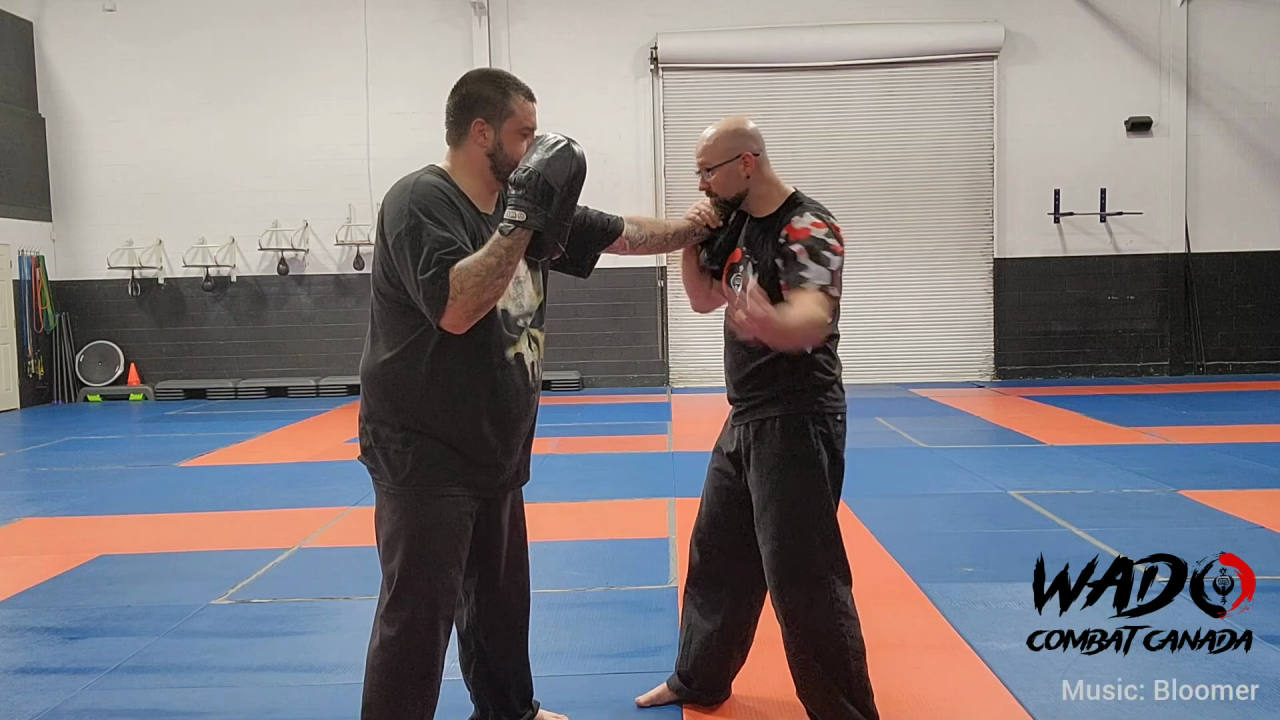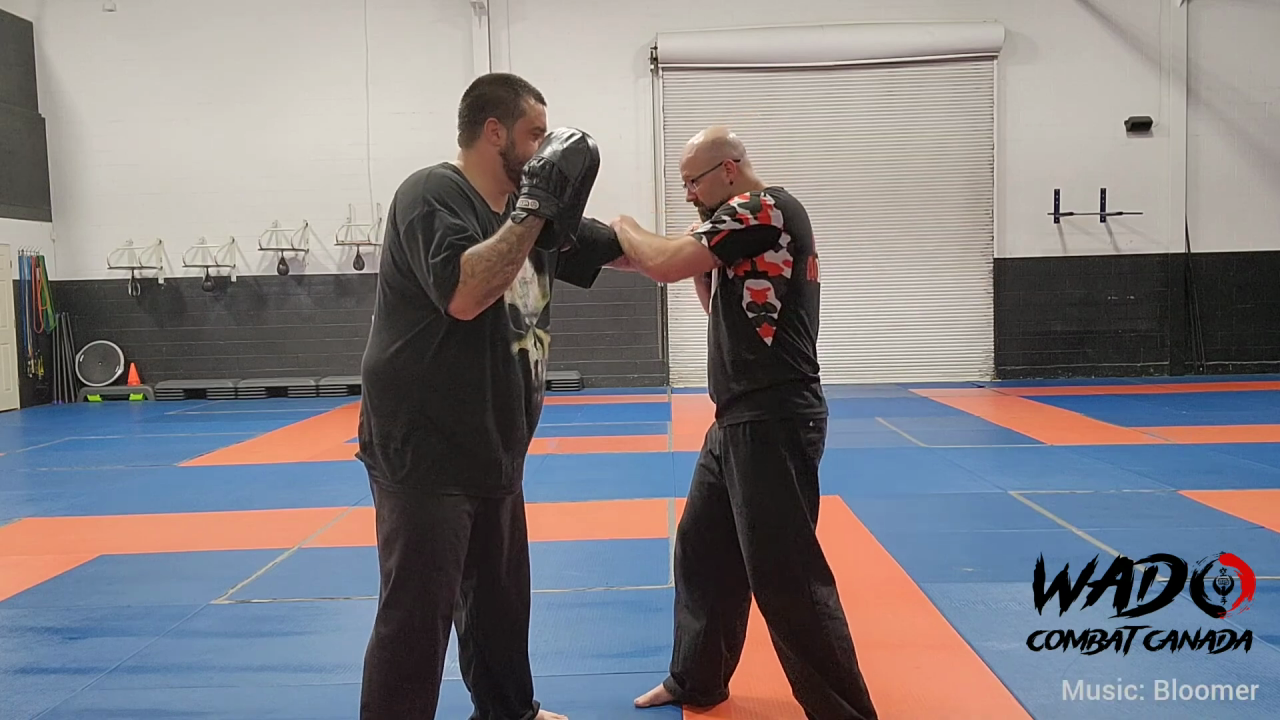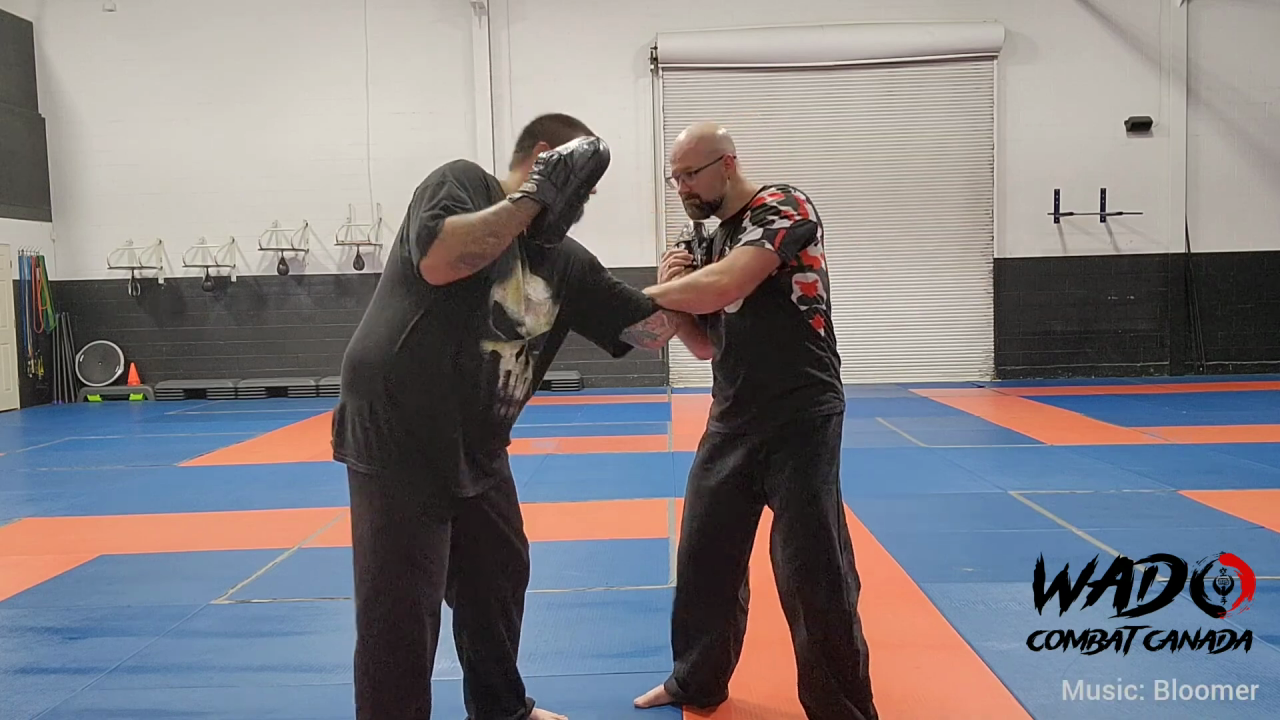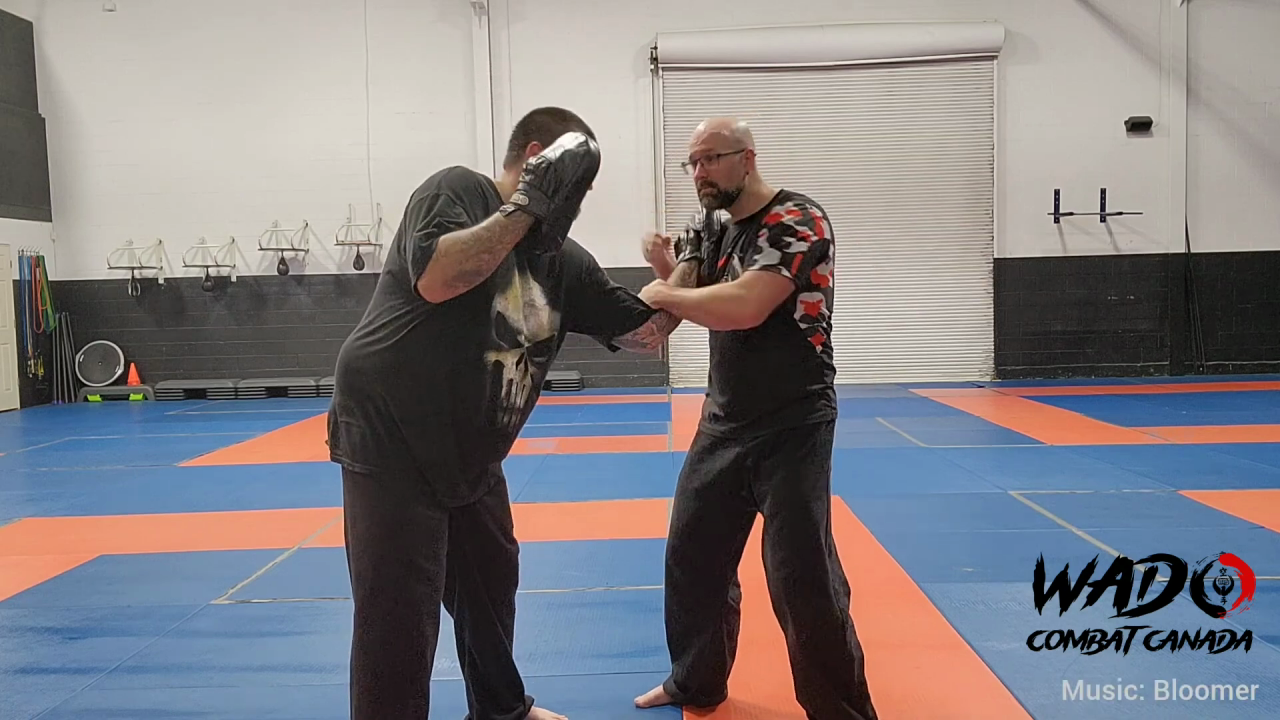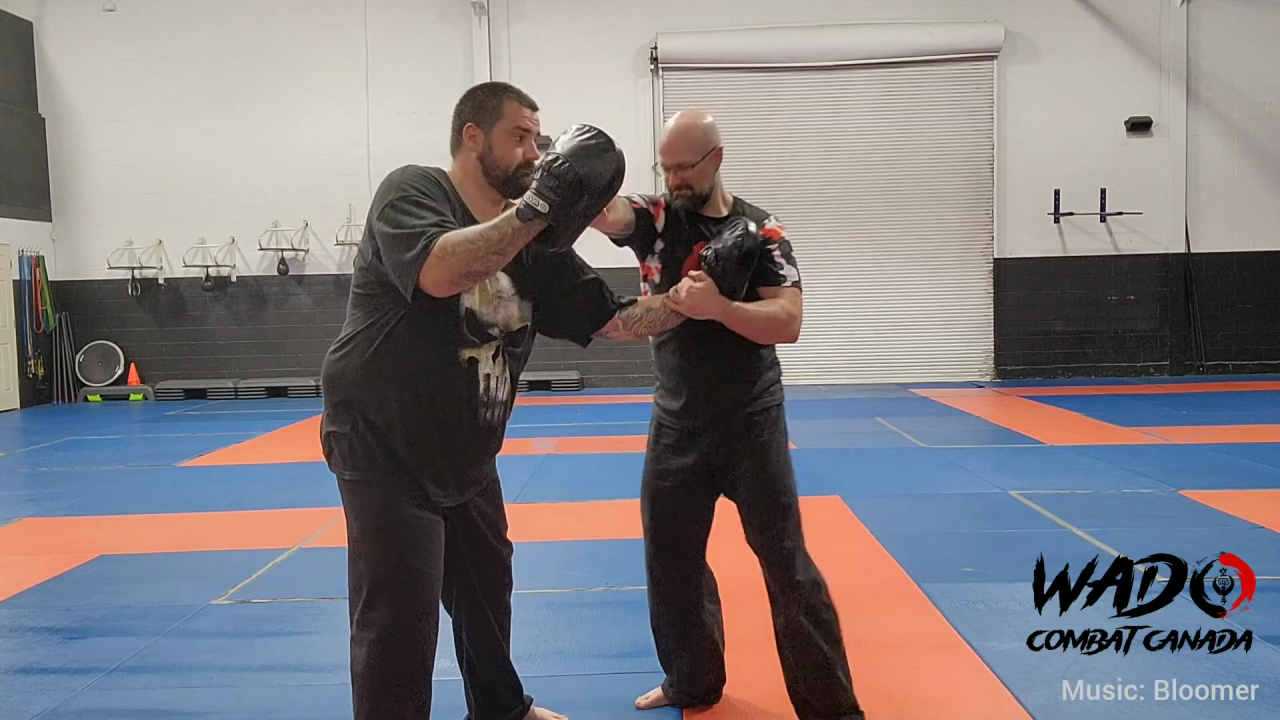
dt=0.7s
person 1, frame 1
left shoulder: (517, 200)
right shoulder: (420, 201)
left elbow: (619, 232)
right elbow: (456, 309)
left wrist: (698, 227)
right wrist: (520, 220)
left hip: (492, 449)
right hip: (425, 454)
left knee: (501, 598)
right knee: (418, 615)
person 1, frame 2
left shoulder: (528, 208)
right shoulder: (431, 194)
left elbow: (621, 248)
right elbow: (465, 295)
right wrist: (532, 210)
left hip: (492, 450)
right hip: (423, 452)
left knee: (502, 597)
right knee: (417, 615)
person 1, frame 3
left shoulder: (565, 259)
right shoulder: (462, 182)
left elbow: (650, 325)
right elbow: (440, 262)
right wrist: (535, 197)
left hip: (476, 449)
right hip: (398, 438)
left knee: (498, 585)
right knee: (401, 612)
person 1, frame 4
left shoulder: (564, 260)
right shoulder: (458, 189)
left elbow: (643, 328)
right elbow: (435, 279)
right wrist: (526, 207)
left hip: (470, 452)
right hip: (391, 439)
left knee: (490, 586)
right knee: (397, 615)
person 1, frame 5
left shoulder: (535, 242)
right shoulder: (412, 191)
left elbow: (614, 320)
right elbow: (440, 272)
right wrist: (537, 207)
left hip: (466, 454)
right hip: (385, 449)
left knee: (487, 590)
right knee: (399, 620)
person 2, frame 1
left shoulder: (807, 226)
right shoulder: (740, 226)
left elbow: (811, 320)
right elbow: (702, 298)
left wrist: (771, 324)
right wrist: (692, 239)
left hip: (795, 424)
right hip: (745, 421)
left knee: (802, 576)
right knee: (717, 556)
person 2, frame 2
left shoulder: (767, 209)
right shoulder: (747, 227)
left elbow: (663, 263)
left wrist: (625, 226)
right wrist: (705, 269)
left hip: (774, 422)
right hip: (740, 421)
left knee: (786, 576)
right knee: (703, 553)
person 2, frame 3
left shoulder: (782, 206)
right shoulder: (712, 240)
left elbow: (724, 286)
left wrist: (653, 293)
right wrist: (678, 283)
left hip: (800, 423)
right hip: (731, 424)
left knee: (814, 577)
right knee: (704, 561)
person 2, frame 4
left shoulder: (797, 218)
right shoulder: (713, 234)
left elbow: (746, 307)
right elbow: (701, 304)
left wrist: (665, 294)
right wrist: (664, 268)
left hip: (793, 428)
right hip: (723, 424)
left knee: (804, 581)
right knee: (692, 557)
person 2, frame 5
left shoulder: (761, 230)
right shoulder: (654, 217)
left elbow: (786, 322)
right elbow: (603, 212)
left wrist: (718, 306)
left hip: (750, 418)
right hip: (677, 422)
left knee: (785, 562)
right knee: (672, 560)
